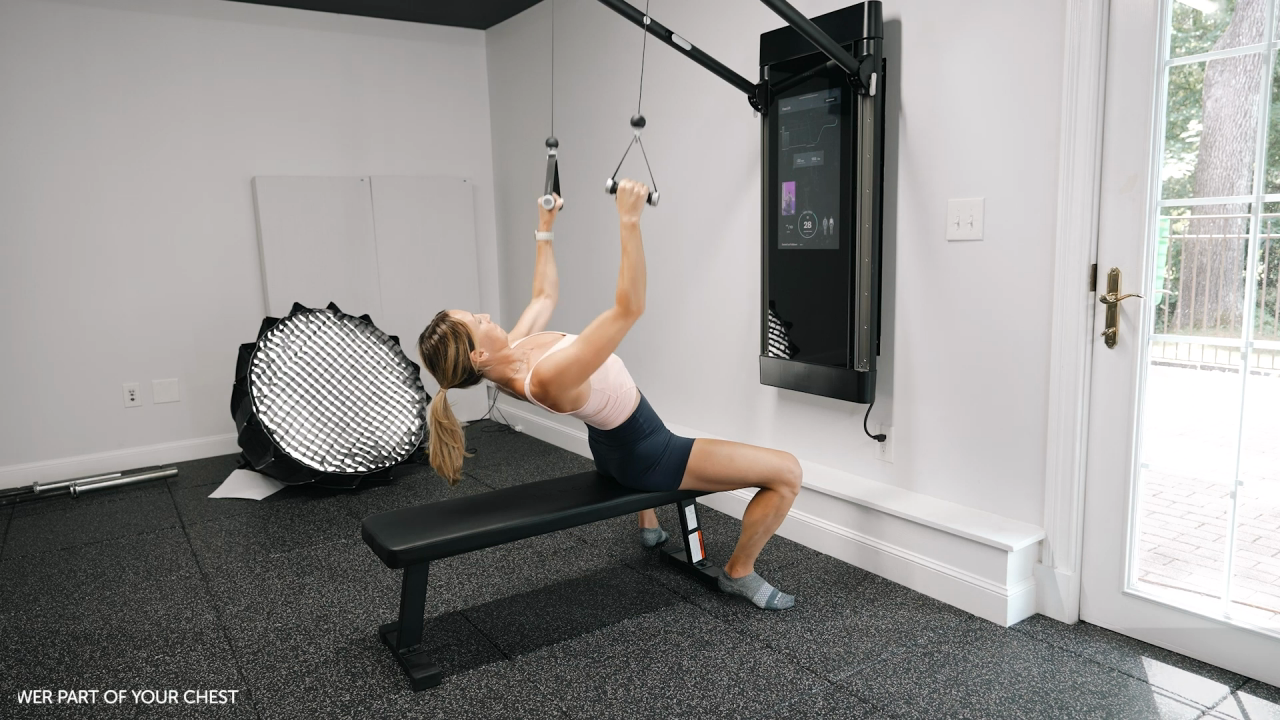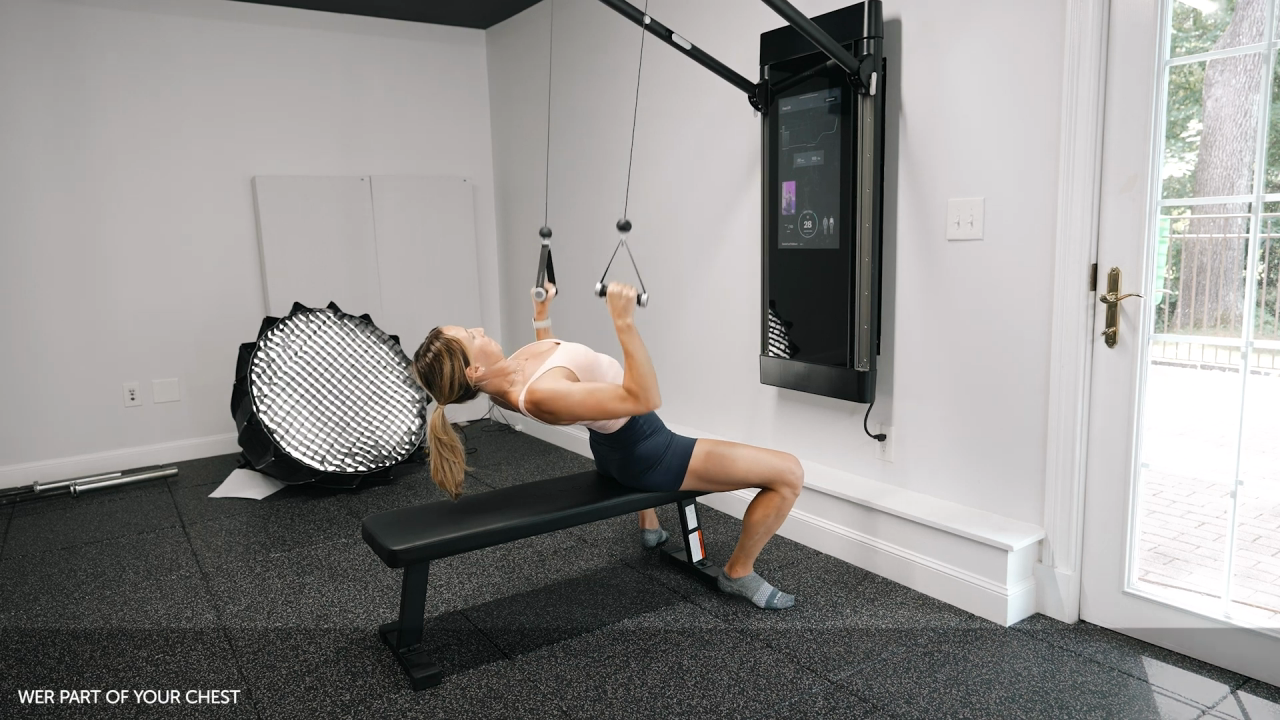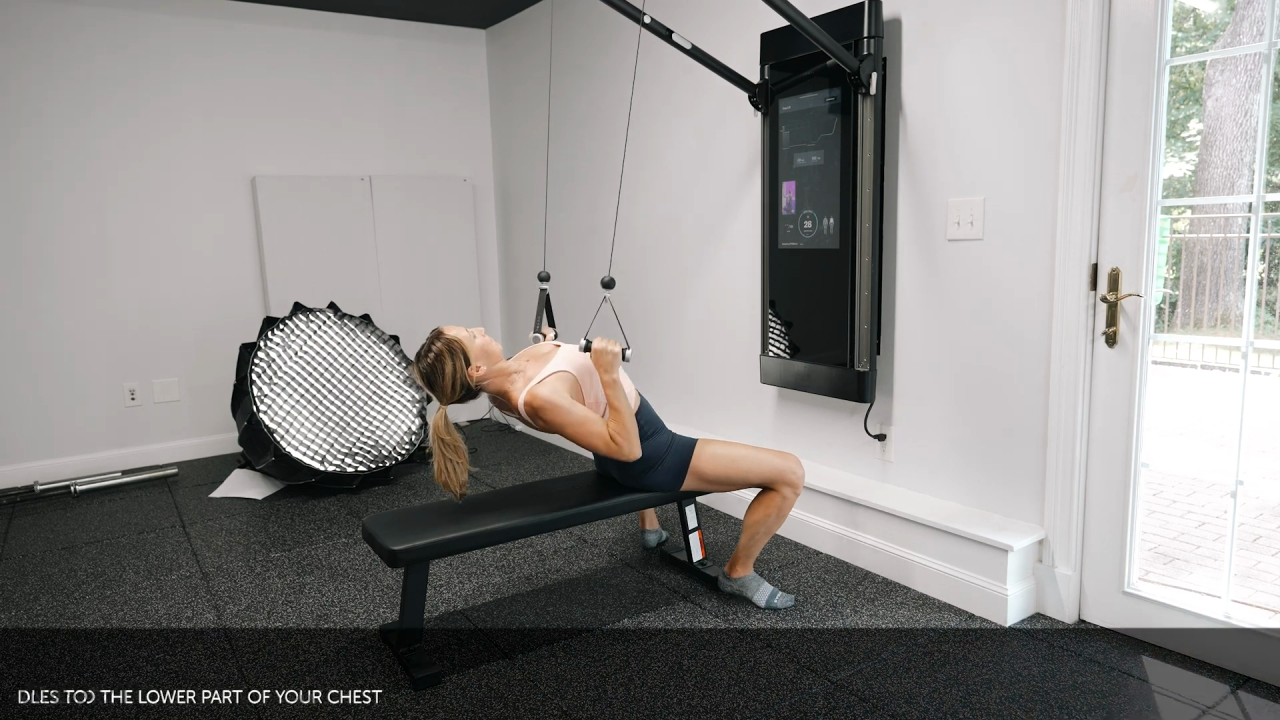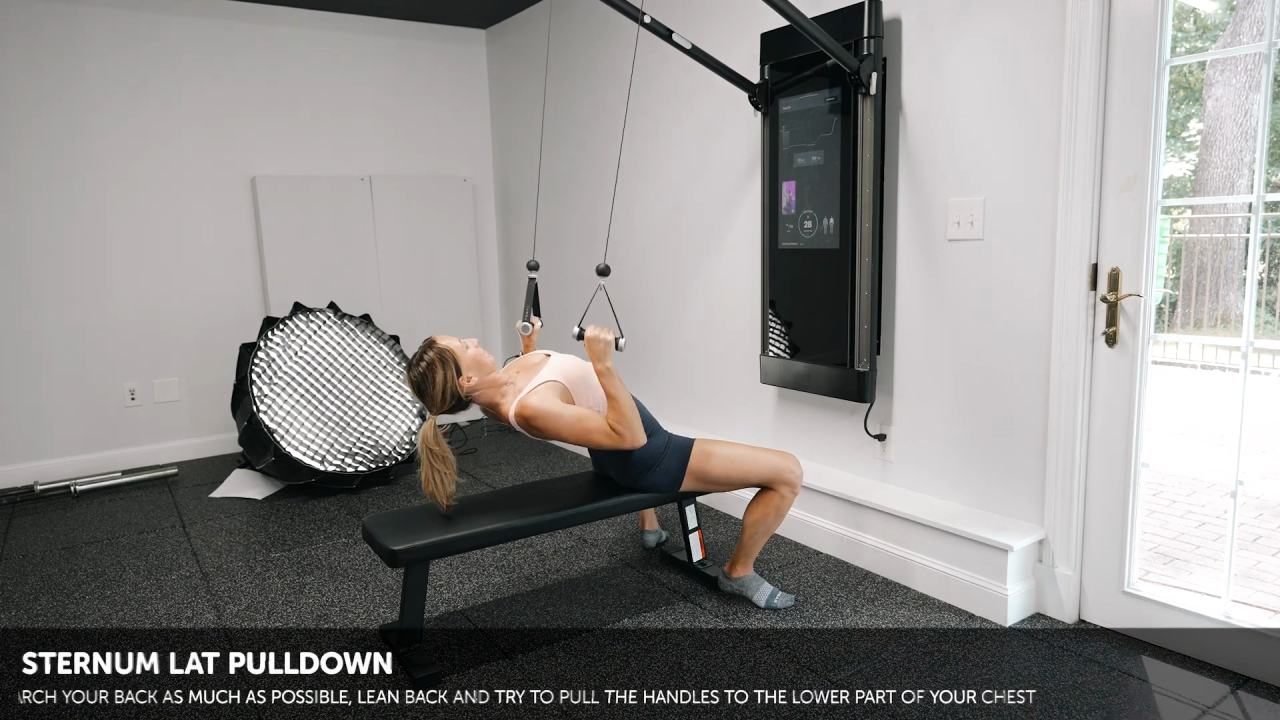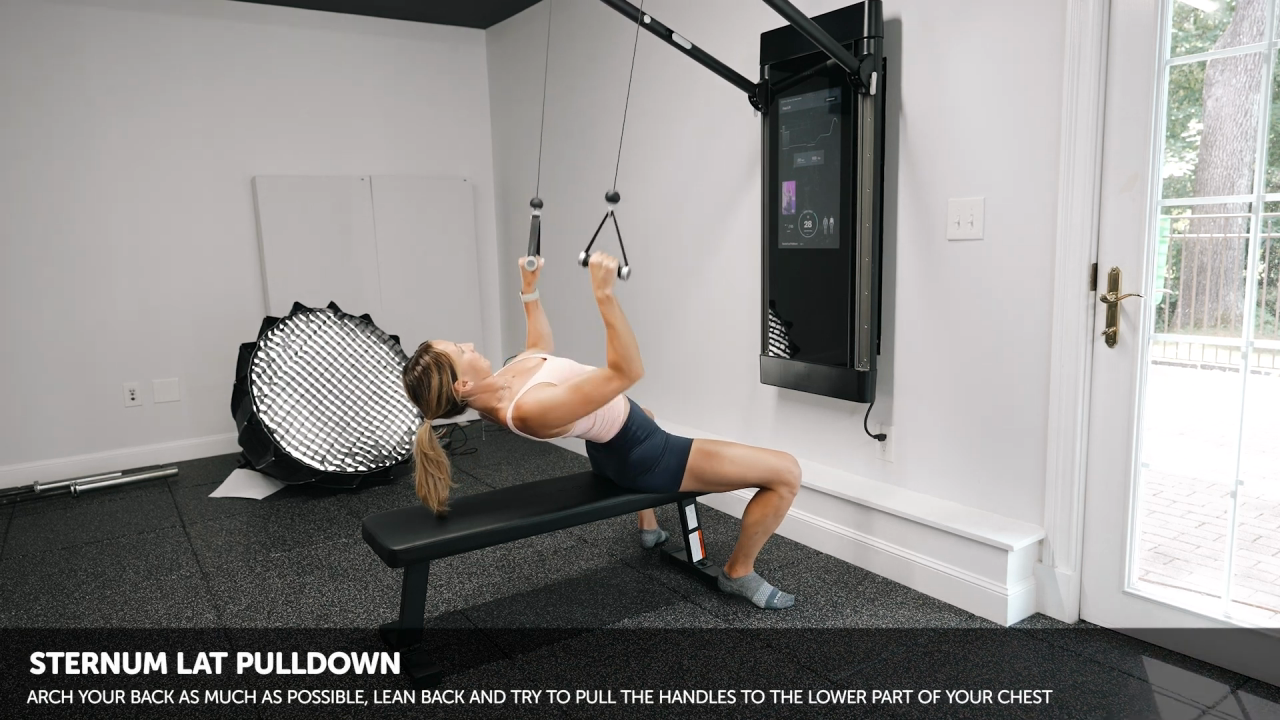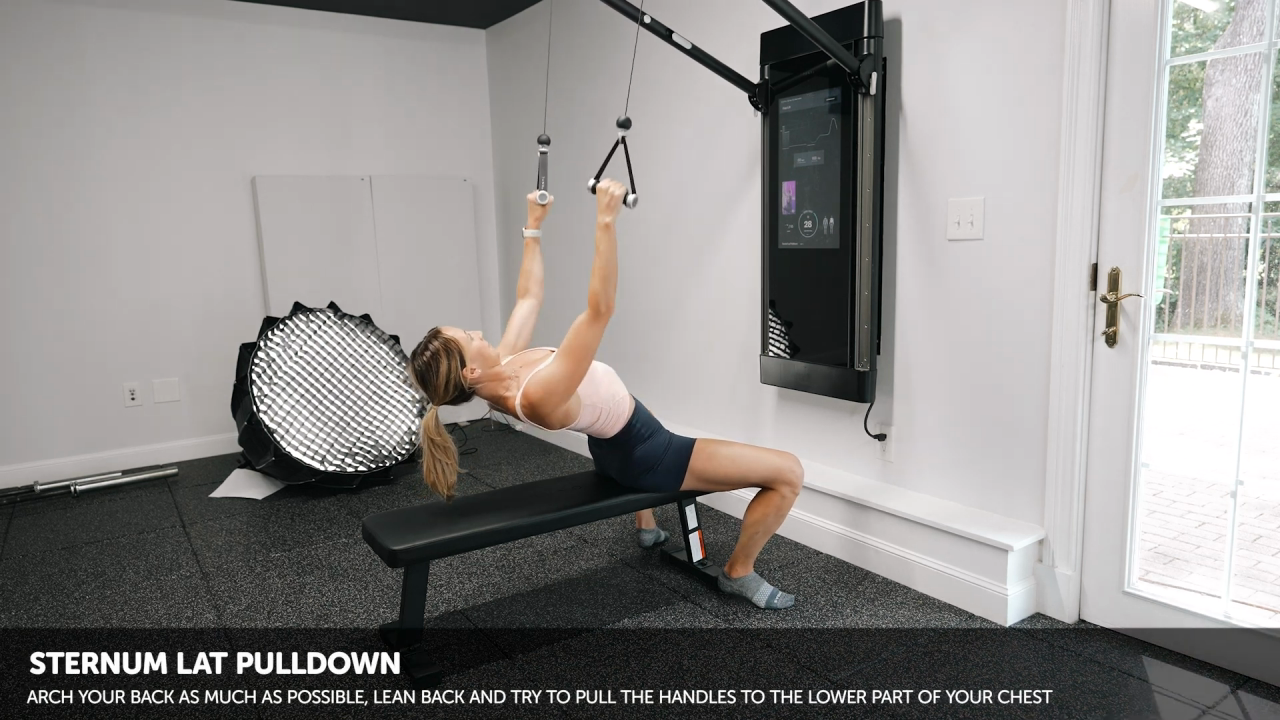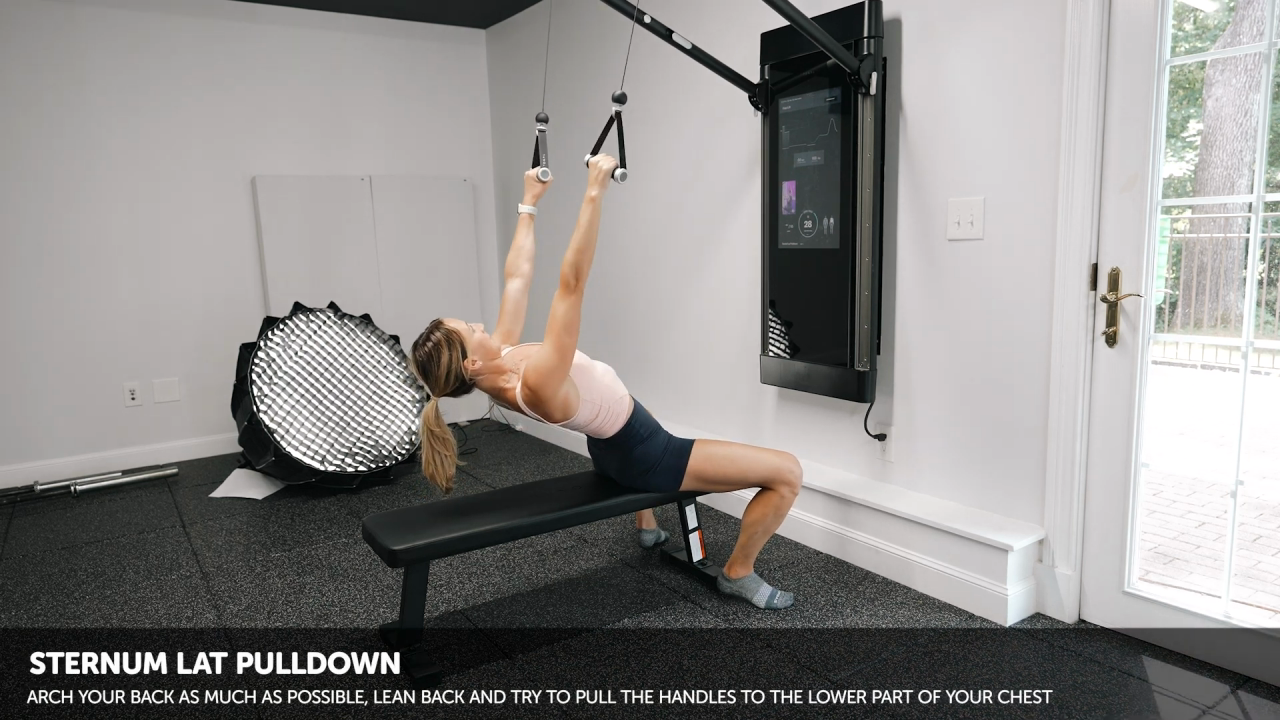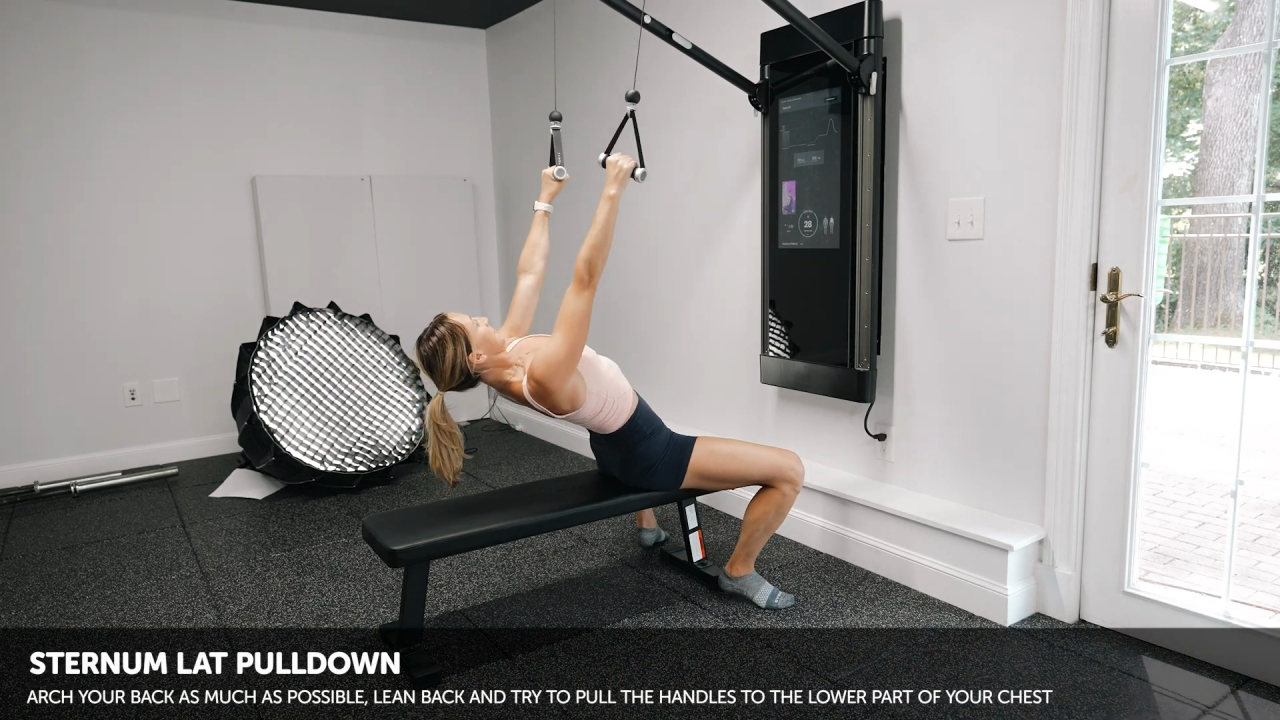
dt=0.5s
person 1, frame 1
left shoulder: (511, 354)
right shoulder: (547, 378)
left elbow: (544, 296)
right elbow: (628, 308)
left wrist: (545, 227)
right wrist: (629, 221)
left hip: (616, 445)
right hip: (643, 455)
right knee: (787, 472)
left ankle: (649, 525)
right ankle: (738, 574)
person 1, frame 2
left shoulder: (505, 377)
right shoulder: (540, 393)
right elbow: (646, 398)
left wrist: (542, 312)
right wrist: (623, 321)
left hip: (615, 444)
right hip: (645, 453)
right knee: (788, 473)
left ankle: (649, 525)
right ankle: (738, 573)
person 1, frame 3
left shoulder: (505, 381)
right shoulder: (539, 397)
right elbow: (629, 448)
left wrist: (542, 345)
right wrist: (608, 373)
left hip: (626, 446)
right hip: (648, 456)
right knee: (789, 473)
left ankle: (649, 527)
right ankle: (739, 574)
person 1, frame 4
left shoulder: (498, 390)
right shoulder: (529, 409)
right elbow: (631, 435)
left wrist: (529, 347)
right wrist: (602, 363)
left hip: (613, 453)
right hip: (644, 459)
right knee: (788, 471)
left ankle: (650, 527)
right ankle: (739, 573)
person 1, frame 5
left shoulder: (497, 389)
right shoulder: (528, 408)
left elbow: (539, 350)
right elbow: (628, 372)
left wrist: (528, 291)
right wrist: (604, 293)
left hip: (617, 448)
right hip: (644, 458)
left knee: (644, 408)
right knee: (786, 472)
left ankle: (648, 527)
right ankle: (738, 573)
person 1, frame 6
left shoulder: (500, 369)
right shoulder: (536, 397)
left elbow: (529, 298)
right elbow: (600, 310)
left wrist: (533, 226)
right wrist: (605, 220)
left hip: (617, 447)
right hip: (645, 456)
right knee: (788, 471)
left ankle: (646, 527)
right ankle: (738, 574)
person 1, frame 7
left shoulder: (502, 360)
right shoulder: (536, 385)
left elbow: (517, 275)
right elbow: (572, 282)
left wrist: (529, 202)
right wrist: (593, 193)
left hip: (616, 448)
right hip: (645, 458)
right knee: (787, 472)
left ankle: (647, 526)
right ankle: (738, 573)
person 1, frame 8
left shoulder: (506, 355)
right shoulder: (542, 376)
left elbow: (530, 272)
right elbow: (586, 278)
left wrist: (545, 199)
right wrist: (612, 191)
left hip: (618, 446)
right hip: (646, 454)
right knee: (789, 470)
left ankle: (647, 526)
right ankle: (739, 573)
